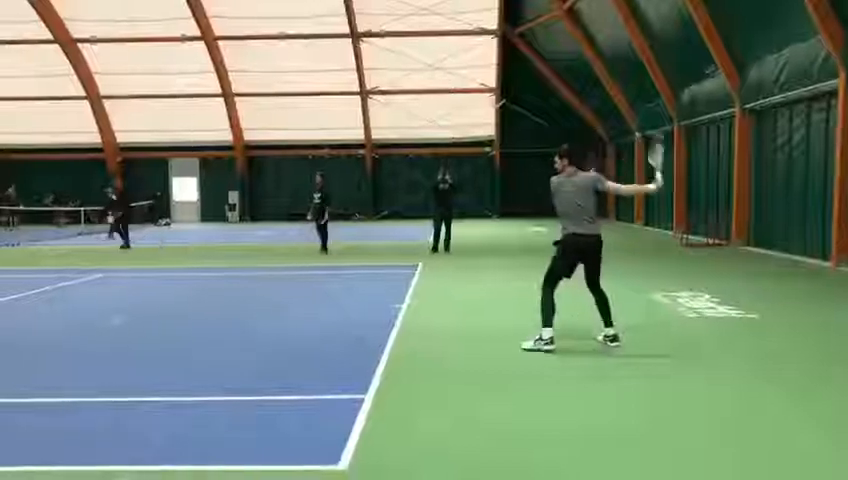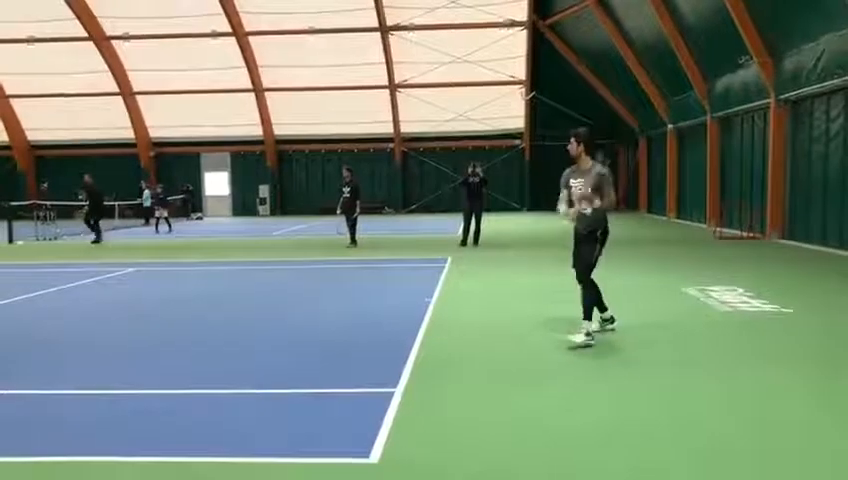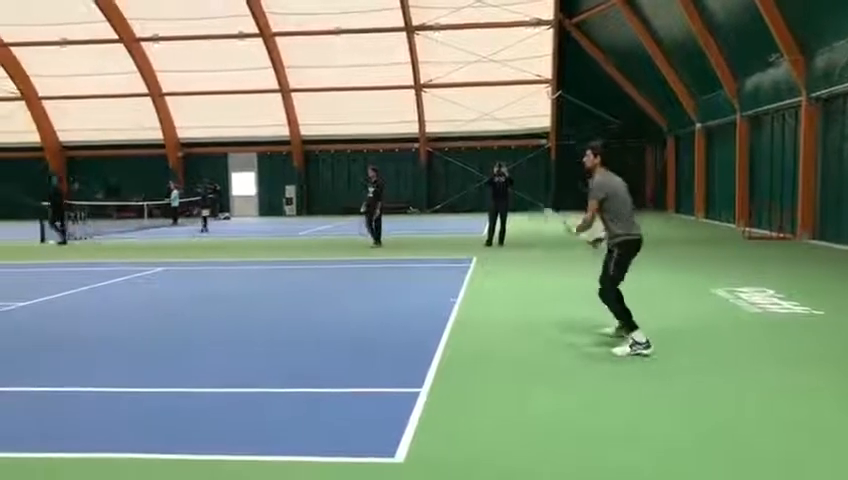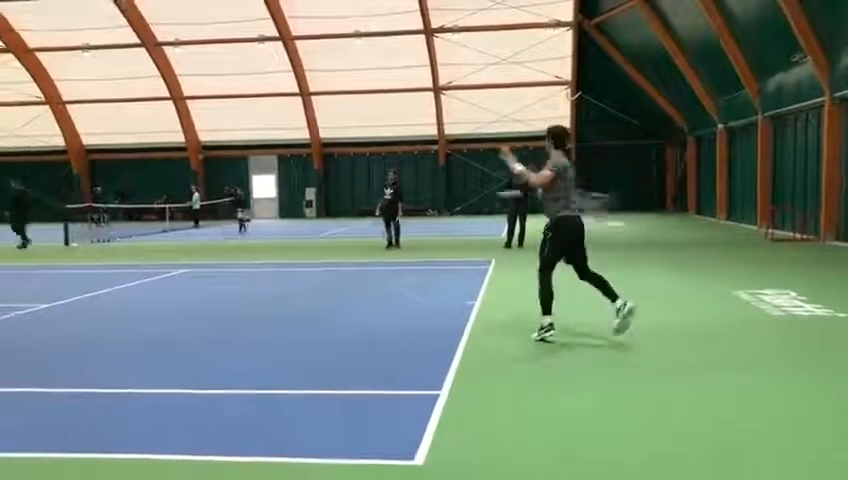
dt=1s
person 1, frame 1
left shoulder: (555, 183)
right shoulder: (591, 179)
right elbow: (620, 190)
right wrist: (650, 187)
left hip: (570, 241)
right hip: (593, 240)
left knee: (548, 286)
right knee: (594, 286)
left ankle: (546, 336)
right ankle: (610, 333)
person 1, frame 2
left shoulder: (601, 172)
right shoulder: (568, 173)
left elbow: (611, 203)
right elbow: (562, 203)
left wrist: (593, 201)
right wrist: (568, 210)
left hip: (596, 232)
right hip: (580, 231)
left knee: (583, 275)
right knee: (582, 276)
left ankle: (588, 330)
right ankle: (606, 317)
person 1, frame 3
left shoulder: (597, 184)
right shoulder: (615, 180)
left elbow: (589, 219)
left wrist: (577, 230)
right wrist: (605, 236)
left hip: (622, 243)
right hip: (632, 239)
left knee: (606, 292)
right knee: (608, 281)
left ankle: (640, 341)
right ankle: (624, 326)
person 1, frame 4
left shoulder: (556, 162)
right shoulder: (564, 163)
left elbow: (536, 181)
left wrist: (515, 166)
left hip: (559, 225)
right hip: (570, 222)
left knee: (544, 273)
right knee: (583, 271)
left ankle: (546, 324)
right ankle: (619, 304)
